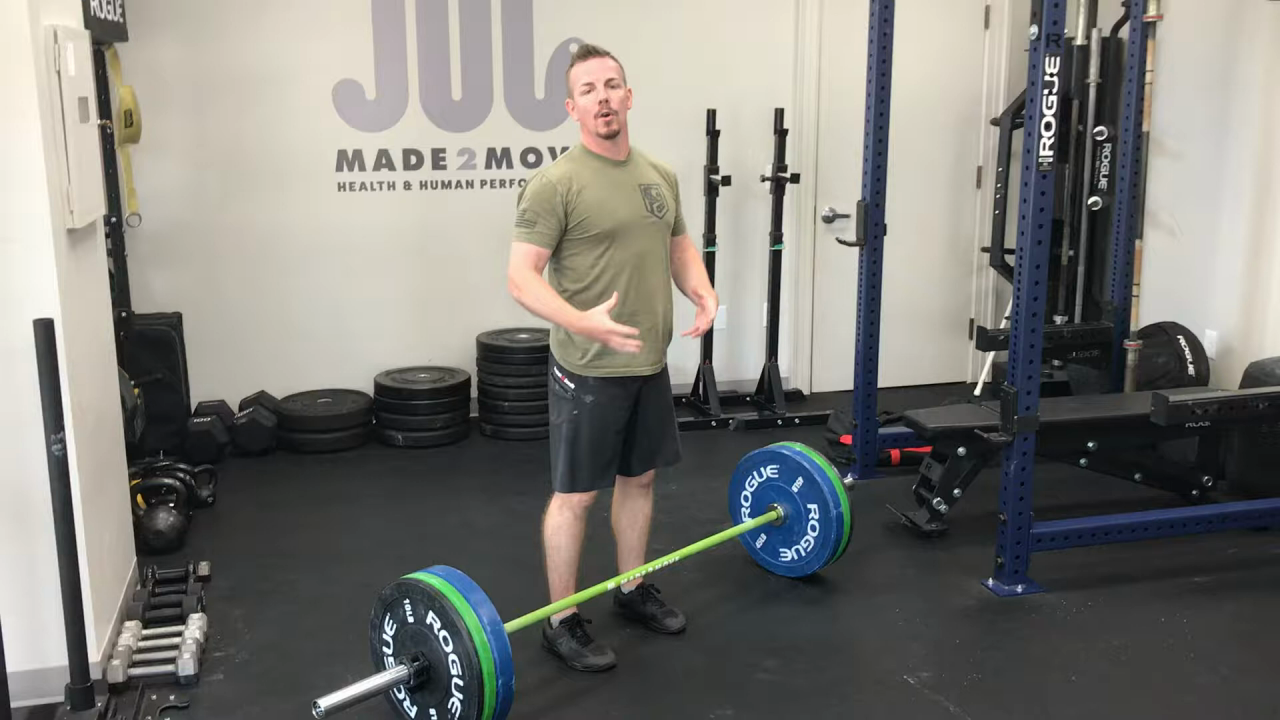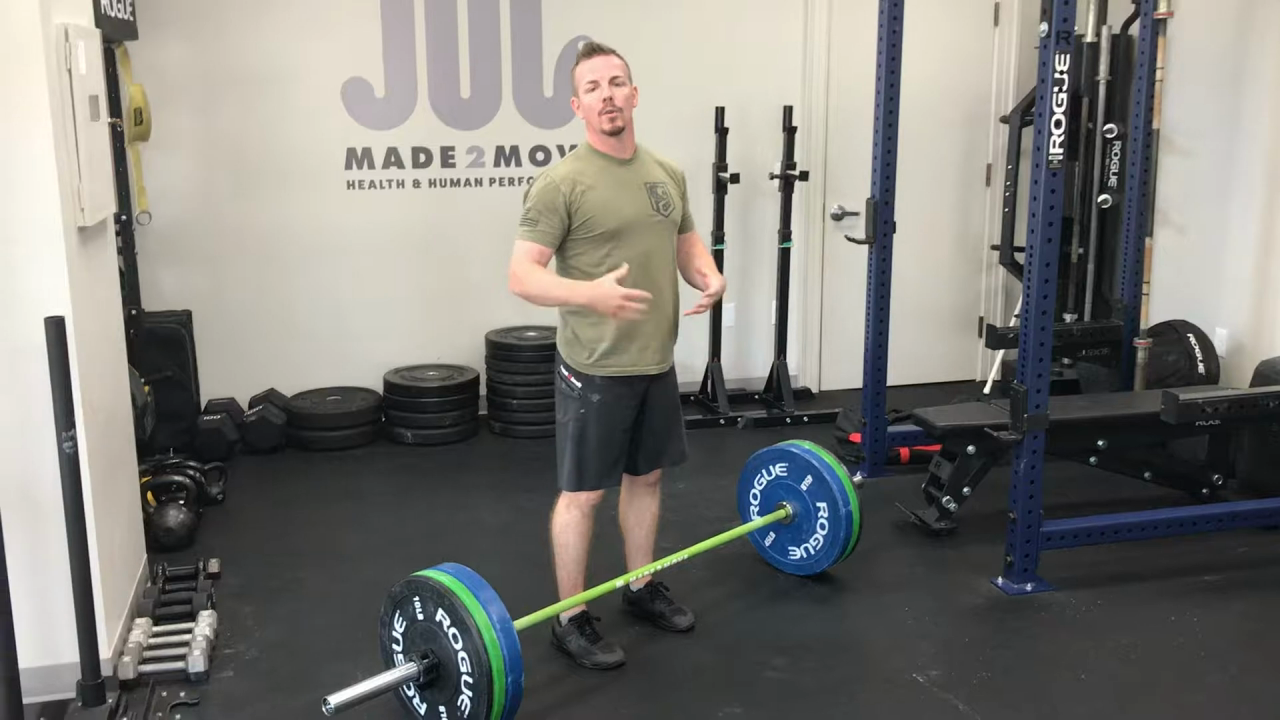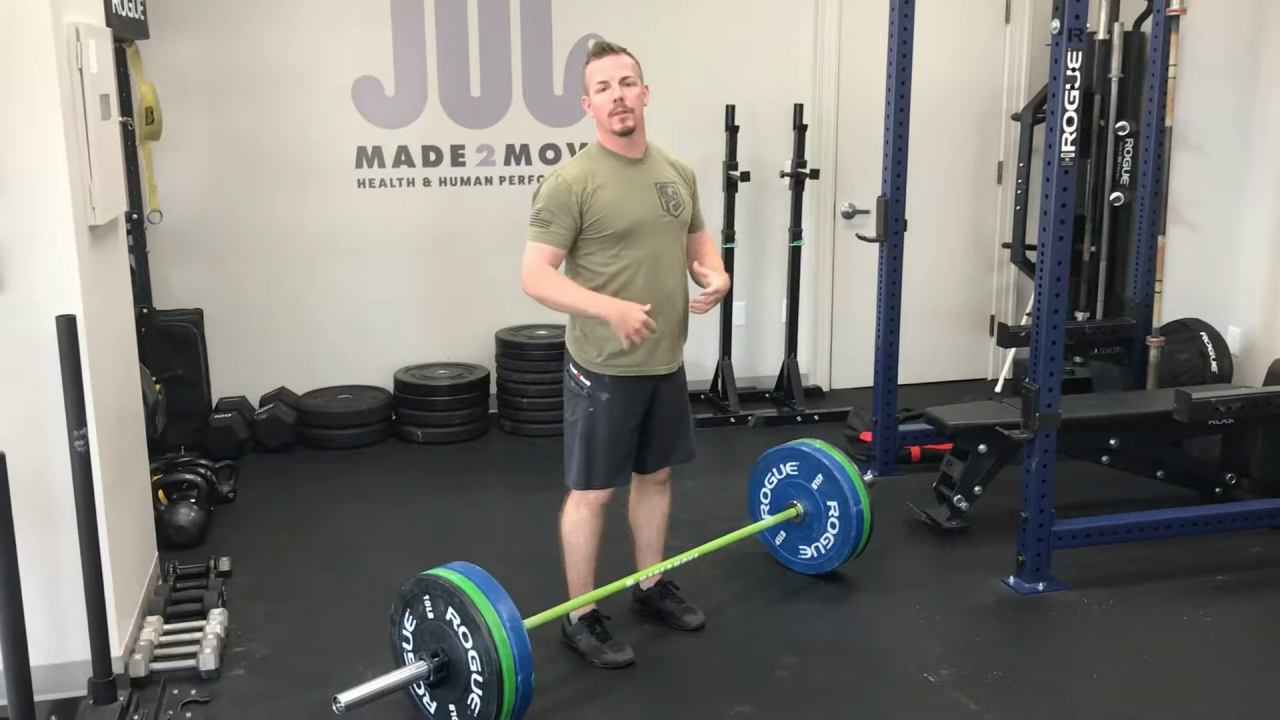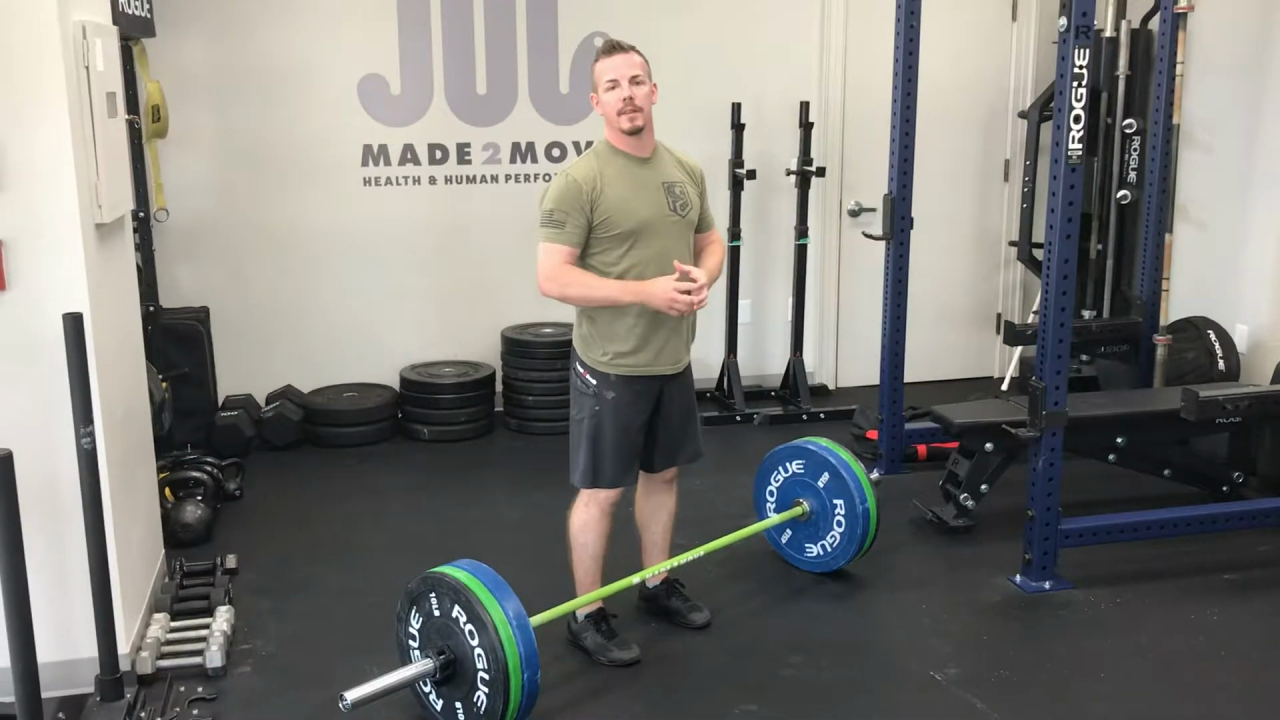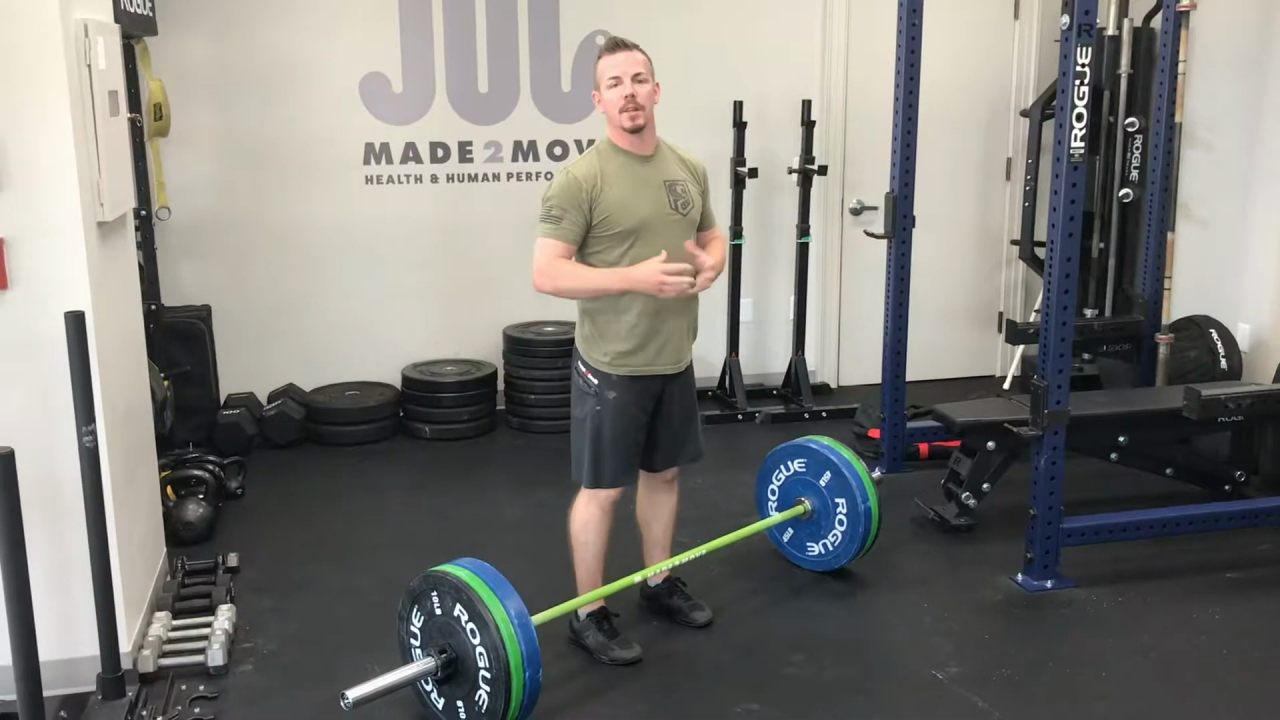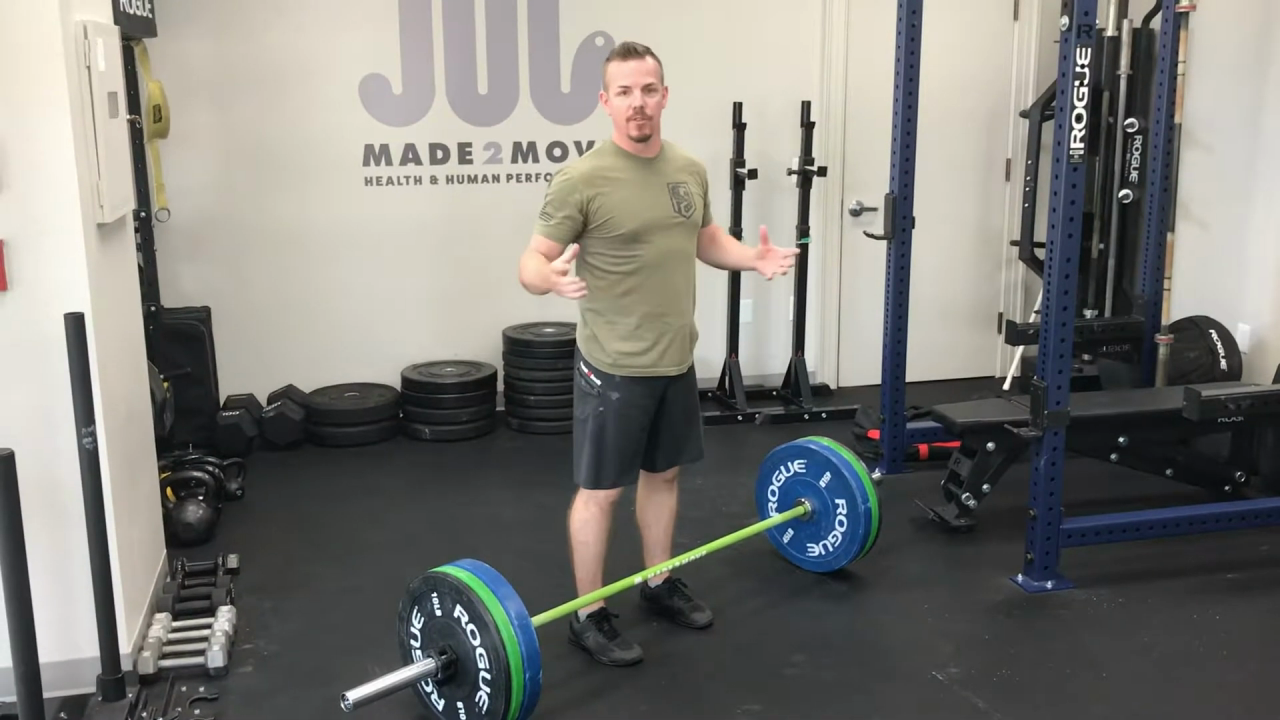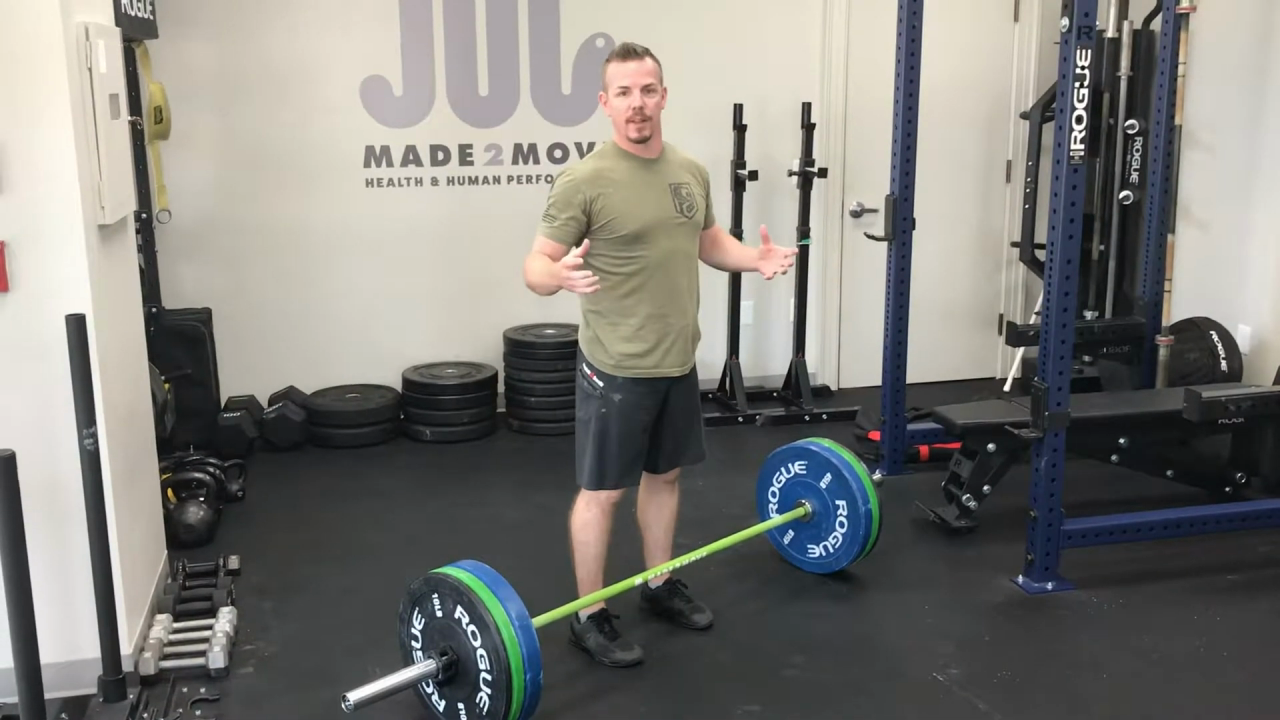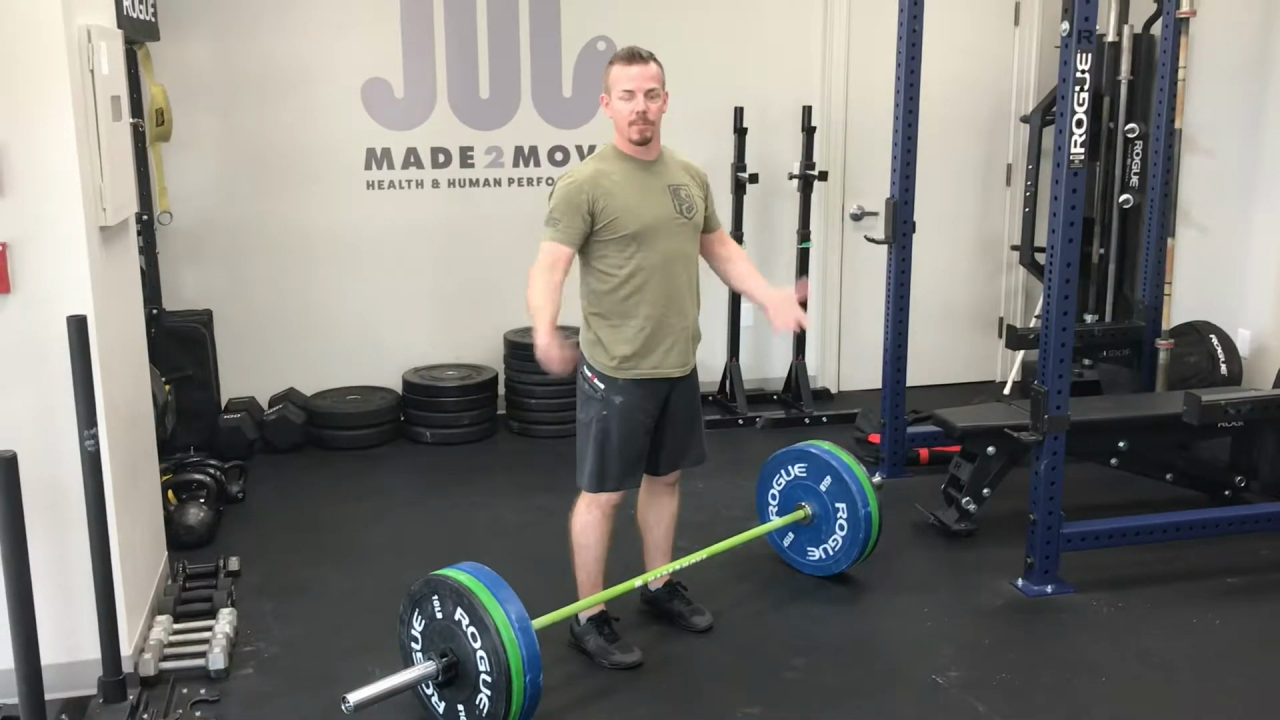
dt=0.4s
person 1, frame 1
left shoulder: (659, 176)
right shoulder: (555, 183)
left elbow: (679, 246)
right elbow: (521, 276)
left wrist: (702, 291)
right wrist: (581, 322)
left hip: (648, 363)
right hip: (587, 370)
left knee: (639, 478)
right knee: (575, 493)
left ankle: (632, 588)
right ankle: (561, 620)
person 1, frame 2
left shoulder: (667, 174)
right shoulder: (561, 182)
left elbow: (686, 242)
right elbow: (521, 273)
left wrist: (708, 274)
right wrist: (590, 294)
left hip: (657, 361)
right hip: (595, 368)
left knee: (646, 477)
right knee: (584, 492)
left ankle: (641, 587)
right ankle: (571, 618)
person 1, frame 3
left shoulder: (677, 172)
right shoulder: (571, 182)
left elbow: (697, 240)
right elbow: (536, 276)
left wrist: (715, 274)
right wrist: (611, 309)
left hip: (666, 361)
right hip: (603, 368)
left knee: (655, 474)
right knee: (592, 491)
left ankle: (652, 586)
right ankle: (580, 617)
person 1, frame 4
left shoulder: (685, 171)
right shoulder: (580, 181)
left elbow: (710, 242)
right elbow: (553, 279)
left wrist: (703, 276)
right wrist: (645, 291)
left hip: (672, 360)
right hip: (611, 366)
left knee: (662, 474)
right knee: (602, 490)
left ankle: (657, 584)
right ankle: (587, 615)
person 1, frame 5
left shoulder: (688, 169)
right shoulder: (580, 178)
left elbow: (710, 240)
right elbow: (547, 273)
left wrist: (708, 269)
right wrist: (635, 278)
left hip: (675, 359)
right hip: (614, 365)
left knee: (663, 473)
right knee: (602, 489)
left ankle: (660, 584)
right ankle: (589, 614)
person 1, frame 6
left shoulder: (689, 170)
right shoulder: (581, 179)
left elbow: (706, 237)
right elbow: (532, 260)
left wrist: (752, 258)
right wrist: (552, 277)
left hip: (676, 359)
right hip: (614, 366)
left knee: (664, 473)
right knee: (601, 490)
left ankle: (659, 583)
right ankle: (588, 614)
person 1, frame 7
left shoulder: (690, 171)
right shoulder: (583, 181)
left elbow: (707, 239)
right elbow: (536, 263)
left wrist: (752, 258)
right wrist: (561, 273)
left hip: (678, 360)
right hip: (616, 368)
left knee: (665, 474)
right knee: (602, 490)
left ankle: (660, 584)
right ankle: (590, 615)
person 1, frame 8
left shoulder: (689, 175)
right shoulder: (585, 183)
left elbow: (718, 247)
right elbow: (549, 267)
left wrist: (770, 299)
right wrist: (545, 331)
left hip: (678, 364)
right hip: (616, 371)
left knee: (665, 477)
right knee: (602, 493)
left ankle: (659, 586)
right ankle: (588, 618)
